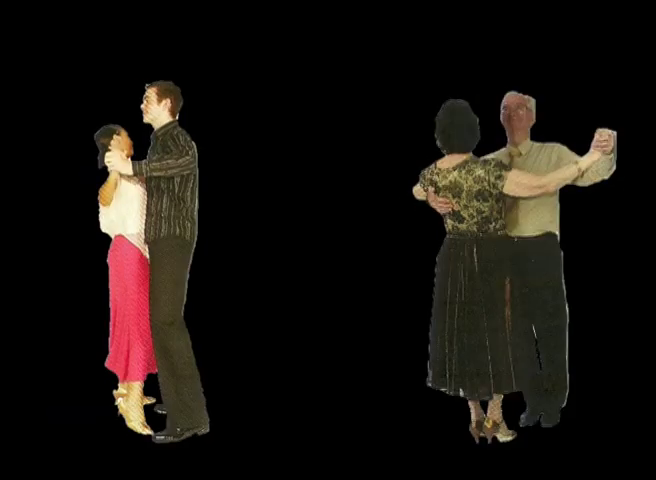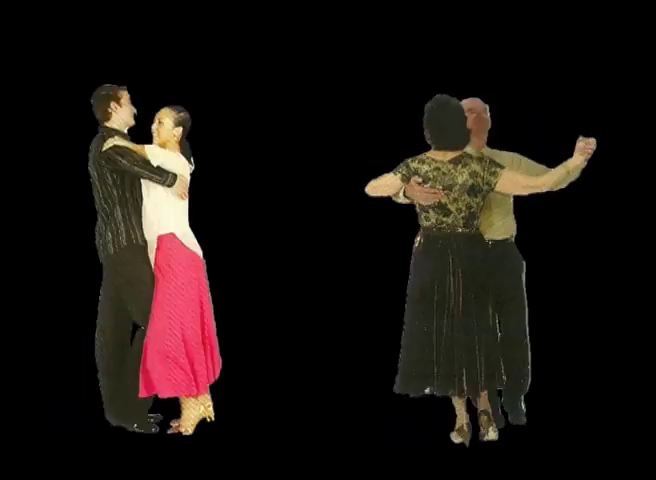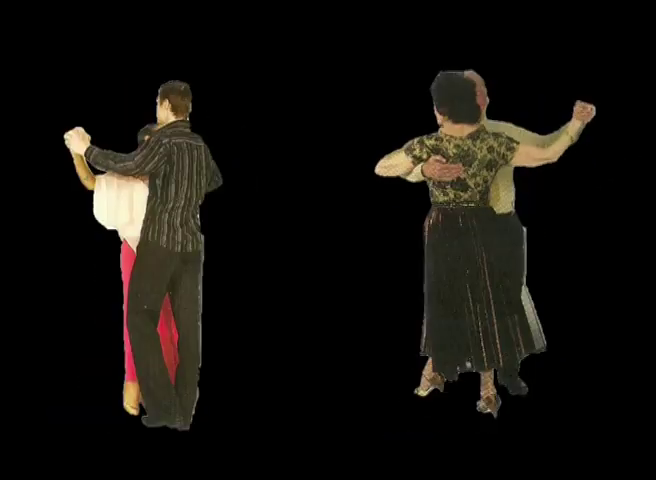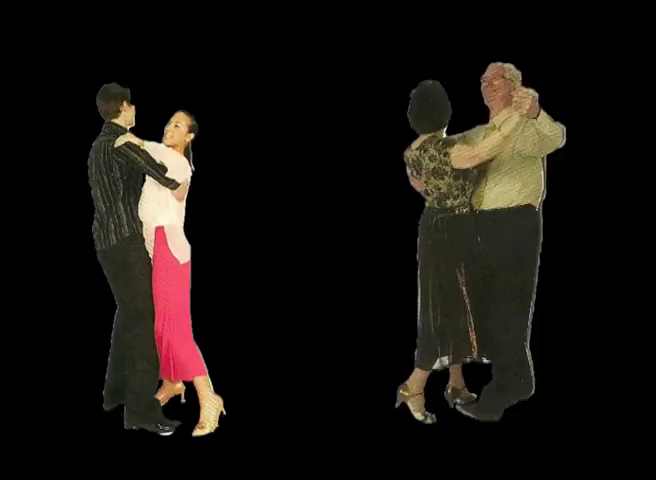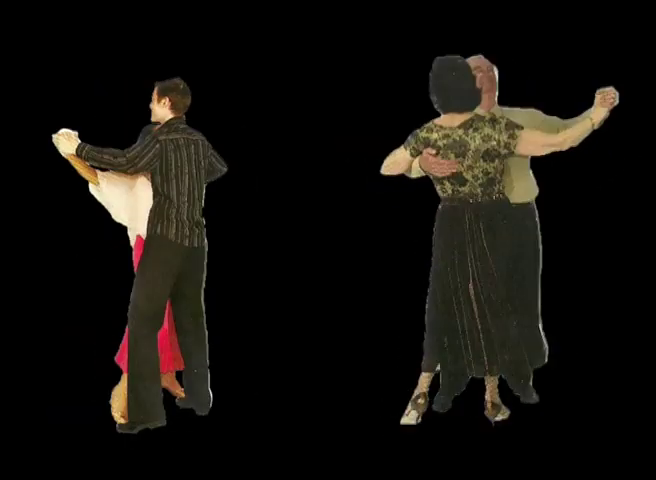
dt=0.7s
person 1, frame 1
left shoulder: (432, 173)
right shoulder: (488, 169)
left elbow: (417, 193)
right elbow: (543, 185)
right wrist: (592, 156)
left hip: (454, 259)
right hip: (492, 258)
left knee: (458, 333)
right knee: (495, 333)
left ankle: (475, 417)
right ankle: (493, 419)
person 1, frame 2
left shoulder: (415, 166)
right shoulder: (477, 166)
left elbow: (371, 188)
right elbow: (535, 185)
right wrist: (577, 157)
left hip: (428, 258)
right hip: (469, 257)
left knee: (428, 336)
right knee: (465, 333)
right ankle: (482, 415)
person 1, frame 3
left shoulder: (429, 144)
right shoulder: (492, 142)
left elbow: (381, 169)
right elbow: (548, 155)
left wrist: (416, 158)
right wrist: (577, 123)
left hip: (444, 233)
right hip: (483, 231)
left knee: (447, 308)
right knee: (487, 307)
left ankle: (443, 374)
right ankle: (487, 392)
person 1, frame 4
left shoulder: (526, 125)
right shoulder: (483, 134)
left elbow: (554, 138)
left hip: (514, 224)
right hip: (487, 226)
left knee: (502, 308)
right knee: (492, 308)
left ankle: (501, 394)
right ankle: (514, 381)
person 1, frame 5
left shoulder: (426, 136)
right shoulder: (494, 128)
left elbow: (387, 168)
right elbow: (557, 143)
right wrist: (595, 117)
left hip: (452, 227)
right hip: (493, 224)
left knee: (449, 309)
right knee: (498, 305)
person 2, frame 1
left shoulder: (176, 137)
right shoulder: (161, 140)
left elbow: (187, 163)
left wrist: (132, 167)
left hip: (172, 238)
right hip: (162, 239)
left knee: (165, 321)
right knee: (163, 320)
left ankle: (189, 416)
right ankle: (182, 402)
person 2, frame 2
left shoulder: (110, 145)
right shoulder: (107, 145)
right wrist: (172, 180)
left hip: (125, 245)
right hip: (124, 245)
left knee: (117, 324)
left ankle: (121, 406)
right ankle: (128, 408)
person 2, frame 3
left shoulder: (164, 139)
right shoulder: (199, 145)
left elbow: (132, 165)
right elbow: (214, 180)
left wrist: (86, 149)
left hip: (160, 241)
right hip: (191, 242)
left knee: (140, 316)
right knee: (188, 324)
left ankle: (163, 404)
right ankle: (183, 411)
person 2, frame 4
left shoulder: (103, 143)
right shoulder: (116, 141)
right elbow: (140, 160)
right wrist: (172, 183)
left hip: (112, 239)
right hip: (124, 237)
left knee: (130, 312)
right knee: (139, 314)
left ankle: (117, 390)
right ankle: (142, 410)
person 2, frame 5
left shoulder: (162, 137)
right shoulder: (198, 140)
left elbow: (128, 162)
right elbow: (219, 168)
left wrist: (78, 149)
left hip: (166, 236)
right hip: (194, 238)
left knee: (143, 318)
right knee: (189, 315)
left ankle: (146, 409)
right ankle: (198, 395)
person 3, frame 1
left shoulder: (551, 153)
right shoulder: (490, 162)
left elbow: (588, 173)
left wrist: (604, 152)
right wrist: (437, 198)
left hip: (540, 251)
left knee: (551, 327)
right knee: (517, 329)
left ankle: (553, 402)
right ankle: (535, 400)
person 3, frame 2
left shoulder: (506, 162)
right elbow: (403, 187)
left wrist: (578, 159)
right wrist: (411, 191)
left hip: (503, 254)
left knee: (513, 327)
left ankle: (514, 398)
person 3, frame 3
left shoulder: (505, 132)
left elbow: (550, 145)
right elbow: (400, 165)
left wrist: (576, 120)
right wrist: (427, 170)
right ankle: (435, 367)
person 3, frame 4
left shoulder: (427, 149)
right shoulder: (427, 150)
left hip: (459, 230)
right hip: (445, 234)
left knee: (460, 307)
right knee: (448, 310)
left ankle: (456, 384)
right ankle: (413, 388)
person 3, frame 5
left shoulder: (522, 119)
left elbow: (566, 131)
right elbow: (413, 160)
left wrist: (599, 108)
right wrist: (424, 162)
left hip: (519, 219)
left knee: (523, 299)
person 4, frame 1
left shoulder: (132, 174)
right shoulder: (114, 173)
right elbow: (104, 199)
right wrist: (116, 168)
left hip: (139, 250)
right hip: (128, 250)
left knee: (137, 318)
right knee: (135, 318)
left ankle: (126, 388)
right ankle: (132, 398)
person 4, frame 2
left shoulder: (176, 161)
right shoulder: (162, 162)
left wrist: (127, 145)
left hip: (173, 250)
right hip: (165, 250)
left knee: (169, 330)
right knee: (185, 326)
left ankle: (194, 402)
right ankle: (200, 399)
person 4, frame 3
right shoulder: (126, 174)
right elbow: (91, 182)
right wrist: (77, 151)
right hip: (137, 250)
left knee: (167, 319)
right ankle: (133, 389)
person 4, frame 4
left shoulder: (179, 163)
right shoulder: (162, 160)
left hip: (168, 244)
right hip: (158, 244)
left knee: (173, 320)
right knee: (163, 318)
left ankle: (208, 398)
right ankle: (171, 381)
person 4, frame 5
right shoulder: (133, 172)
right elbow: (97, 178)
right wrist: (70, 153)
left knee: (172, 314)
left ankle: (168, 377)
right ankle: (124, 386)
